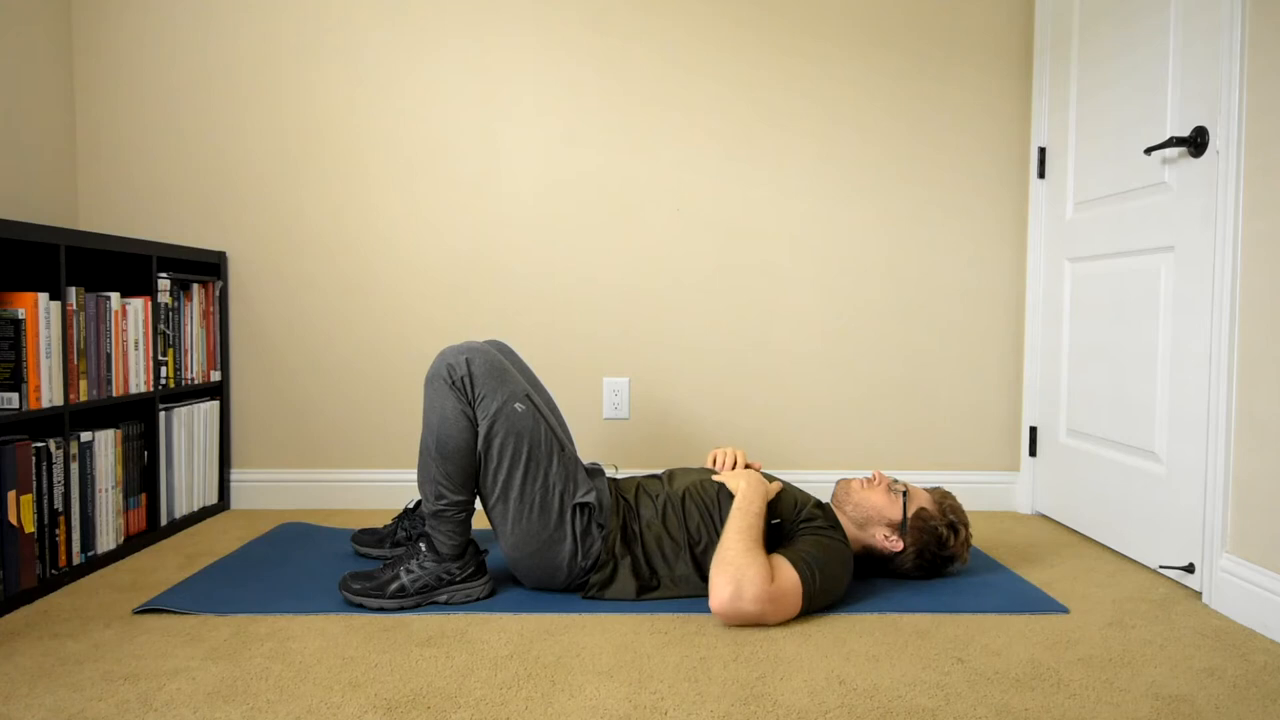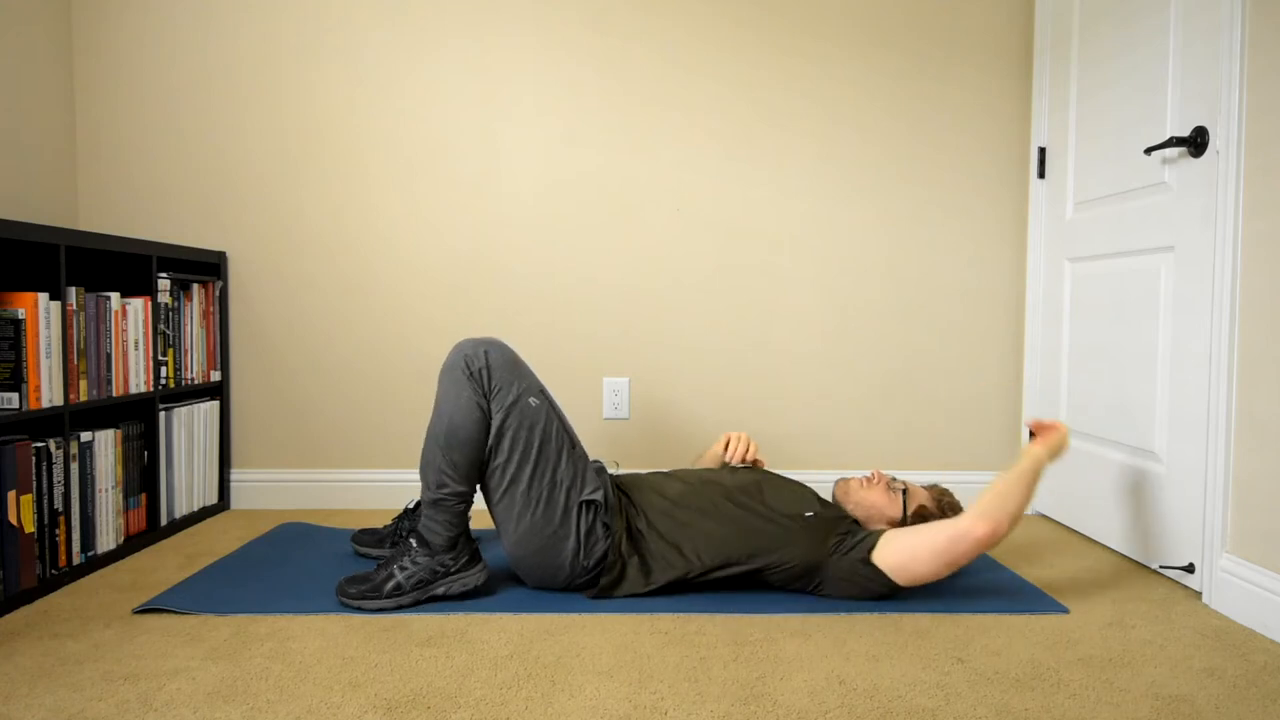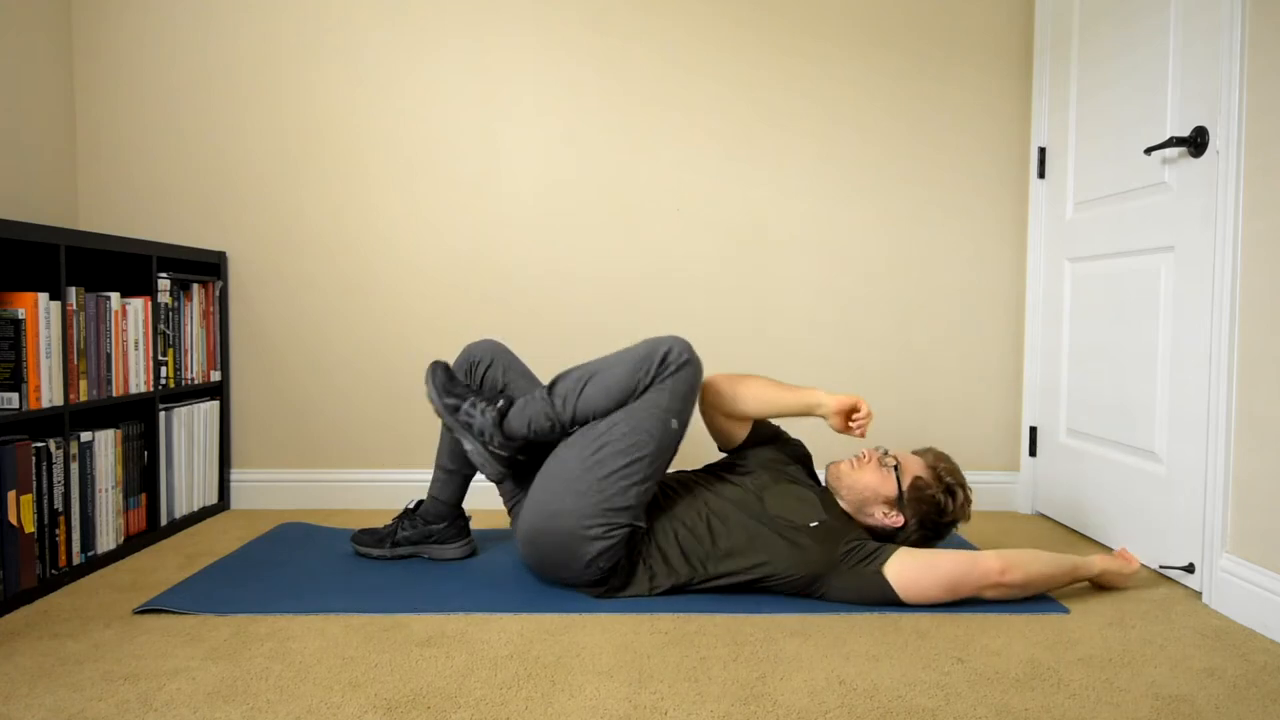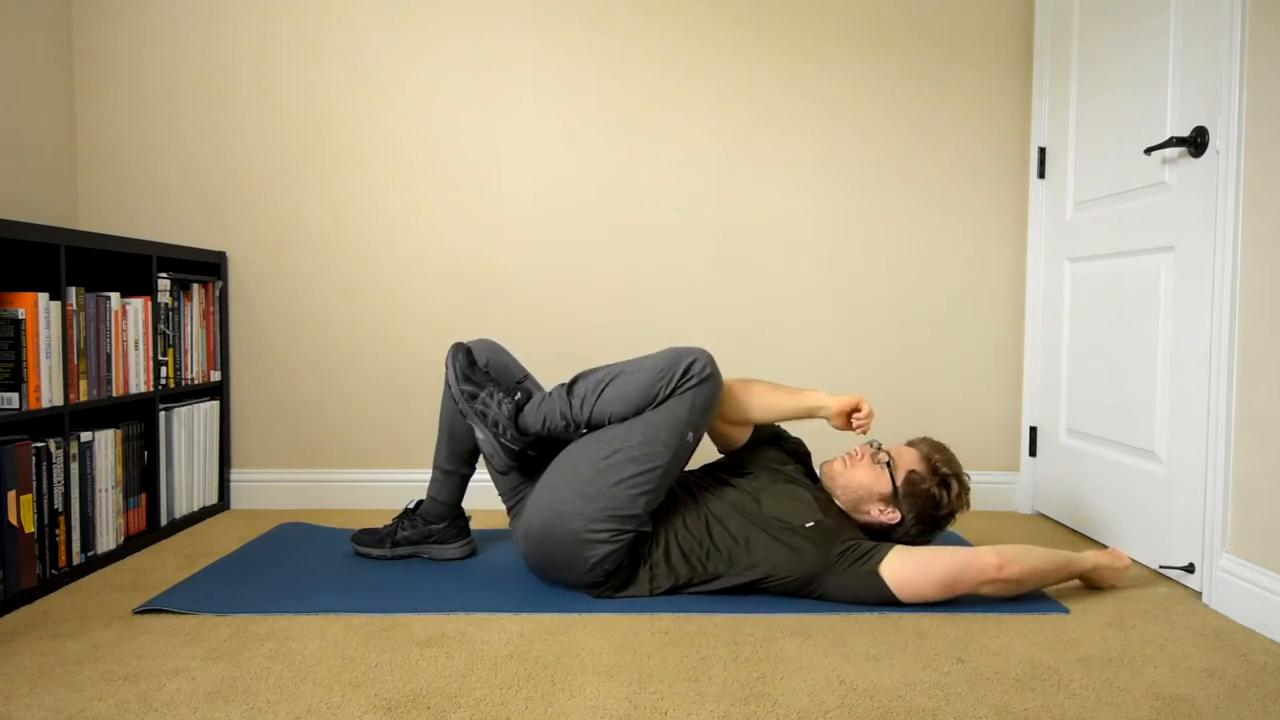
dt=0.7s
person 1, frame 1
left shoulder: (825, 558)
right shoulder: (803, 513)
left elbow: (731, 600)
left wrist: (752, 492)
right wrist: (732, 466)
left hip: (573, 541)
right hip: (597, 501)
left knee: (463, 368)
right knee: (487, 359)
left ankle: (445, 563)
right ankle: (429, 523)
person 1, frame 2
left shoulder: (840, 553)
right shoulder: (812, 515)
left elbow: (974, 532)
right wrist: (727, 453)
left hip: (578, 542)
right hip: (604, 500)
left knee: (479, 362)
right knee: (484, 366)
left ankle: (439, 553)
right ankle: (433, 521)
person 1, frame 3
left shoulder: (845, 555)
right shoulder: (784, 465)
left elbow: (992, 571)
right elbow: (716, 393)
right wrist: (819, 402)
left hip: (579, 541)
right hip: (554, 510)
left knee: (673, 357)
right knee: (481, 356)
left ankle: (500, 427)
right ankle: (437, 523)
person 1, frame 4
left shoulder: (844, 554)
right shoulder: (787, 464)
left elbow: (989, 567)
right elbow: (720, 407)
right wrist: (820, 403)
left hip: (580, 542)
right hip: (554, 507)
left knee: (690, 366)
right knee: (480, 355)
left ankle: (518, 419)
right ankle: (439, 523)
